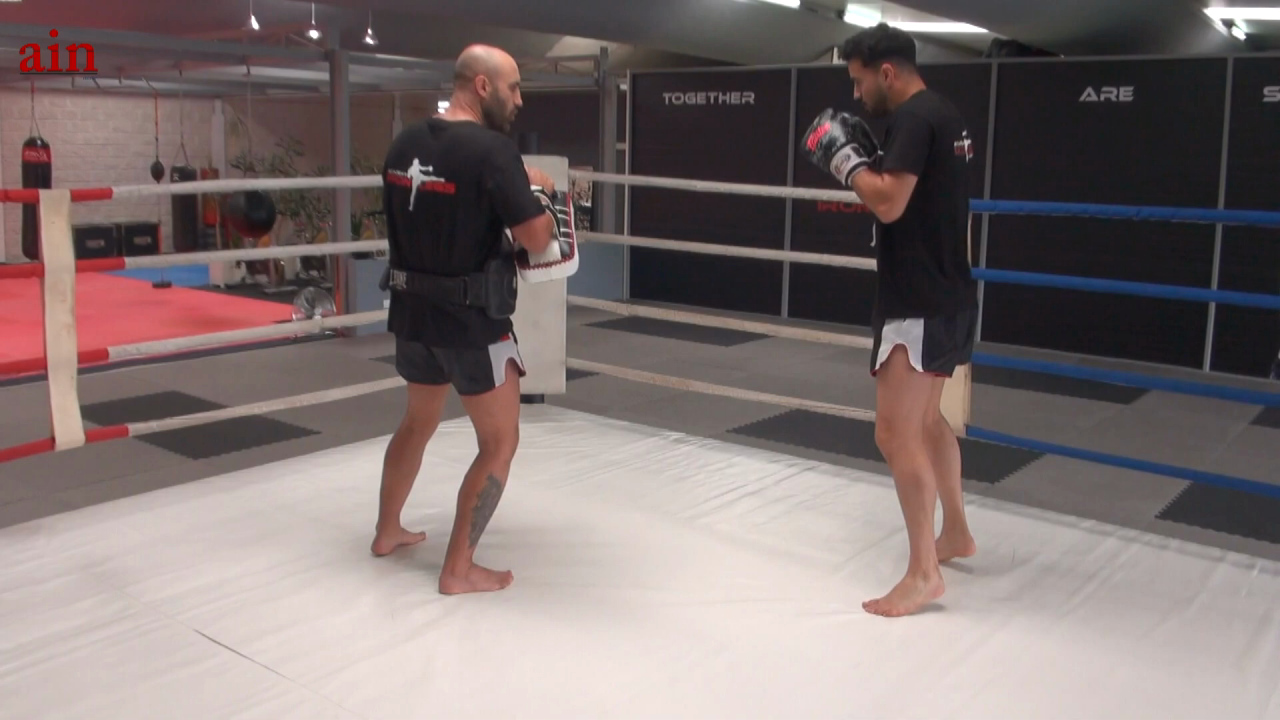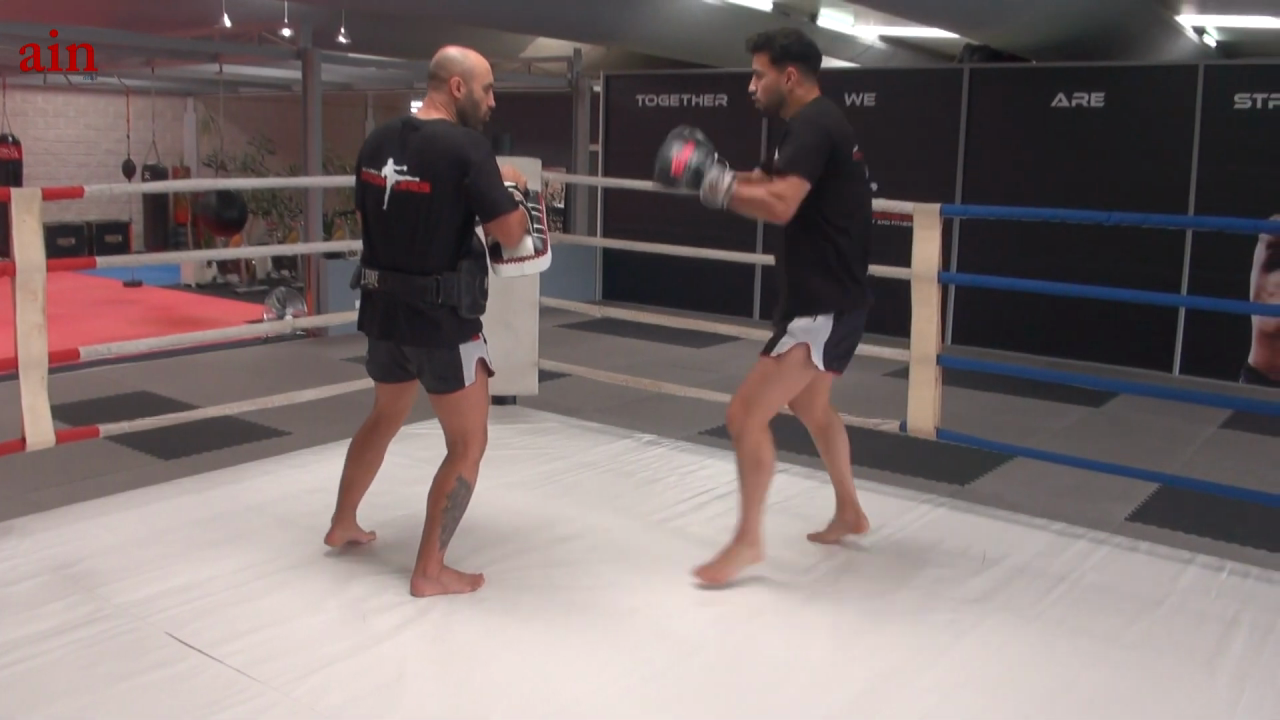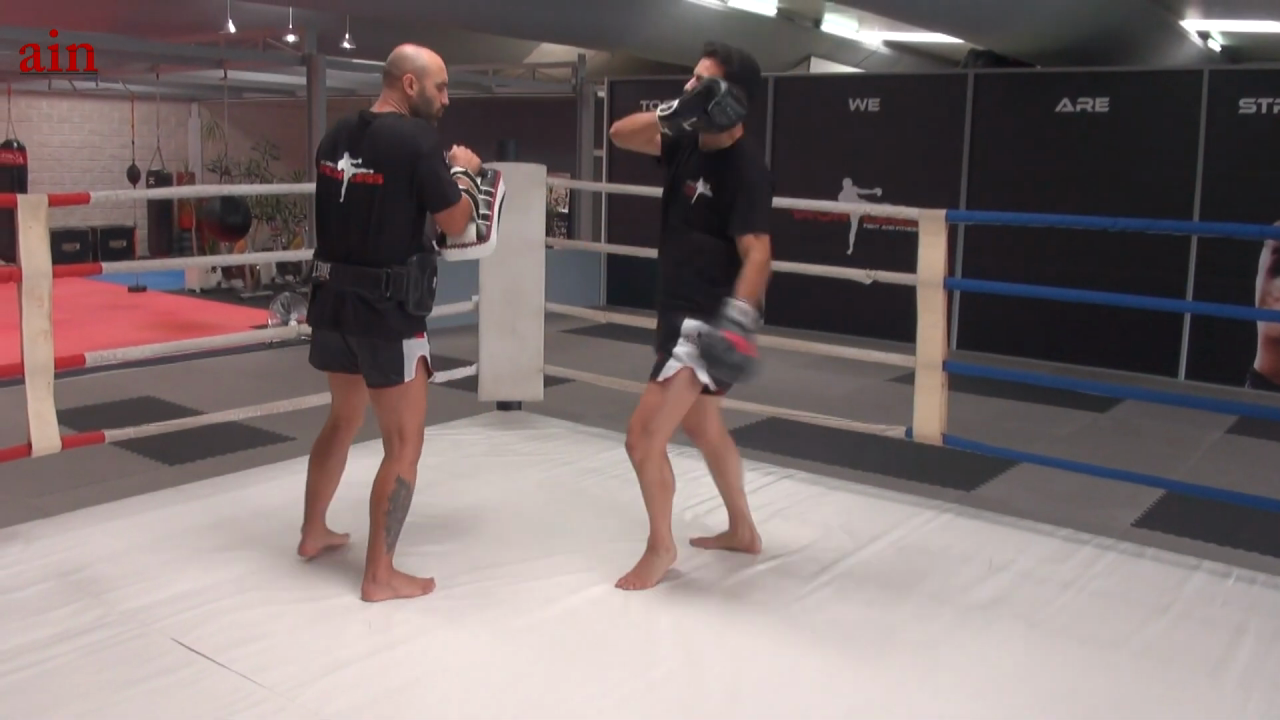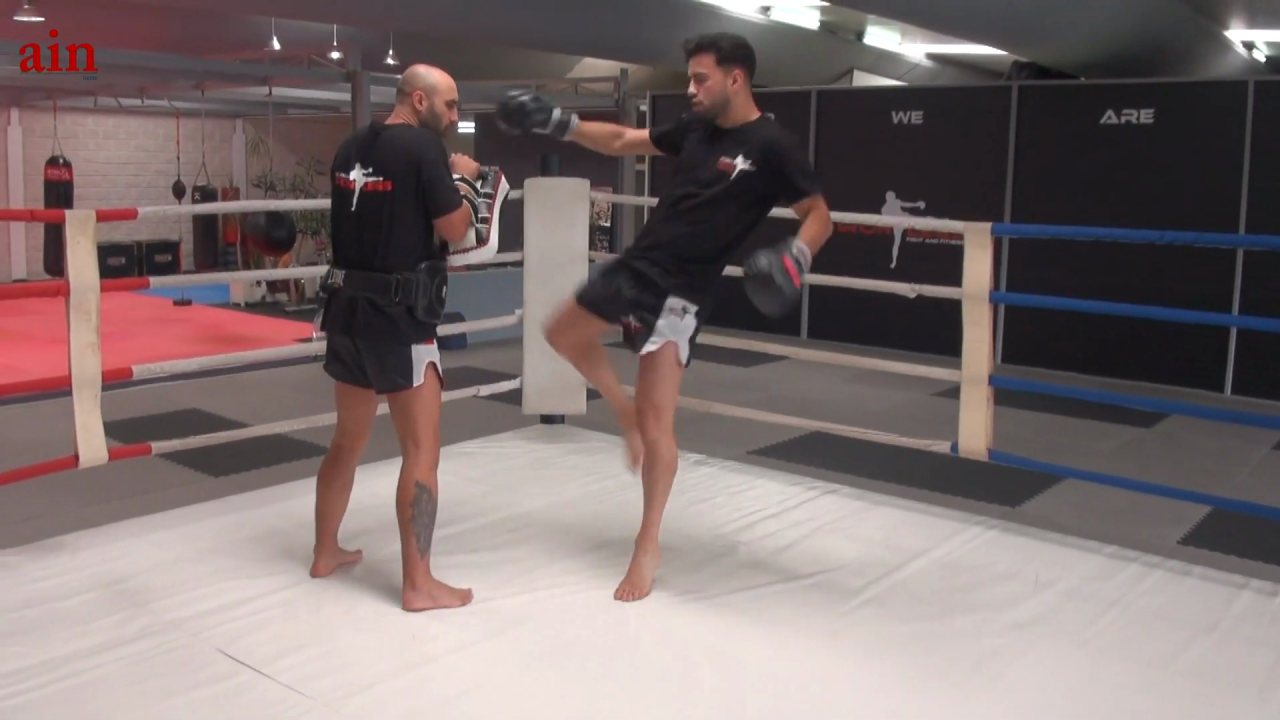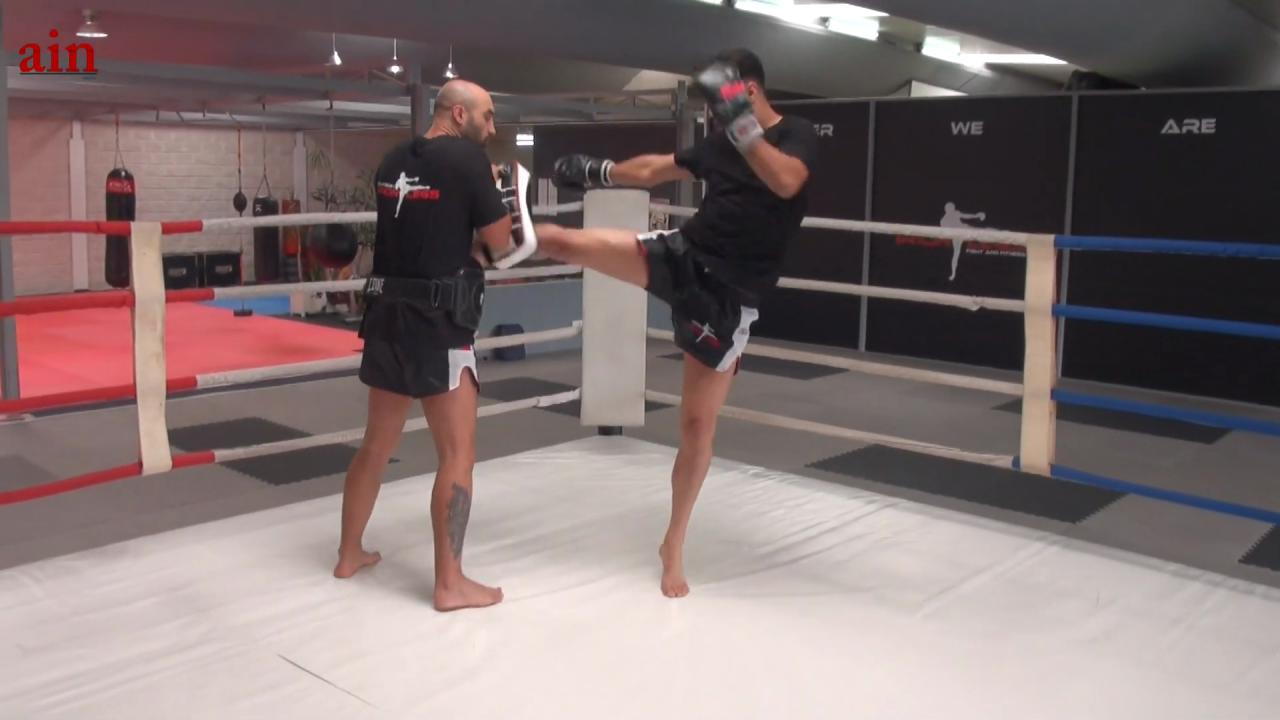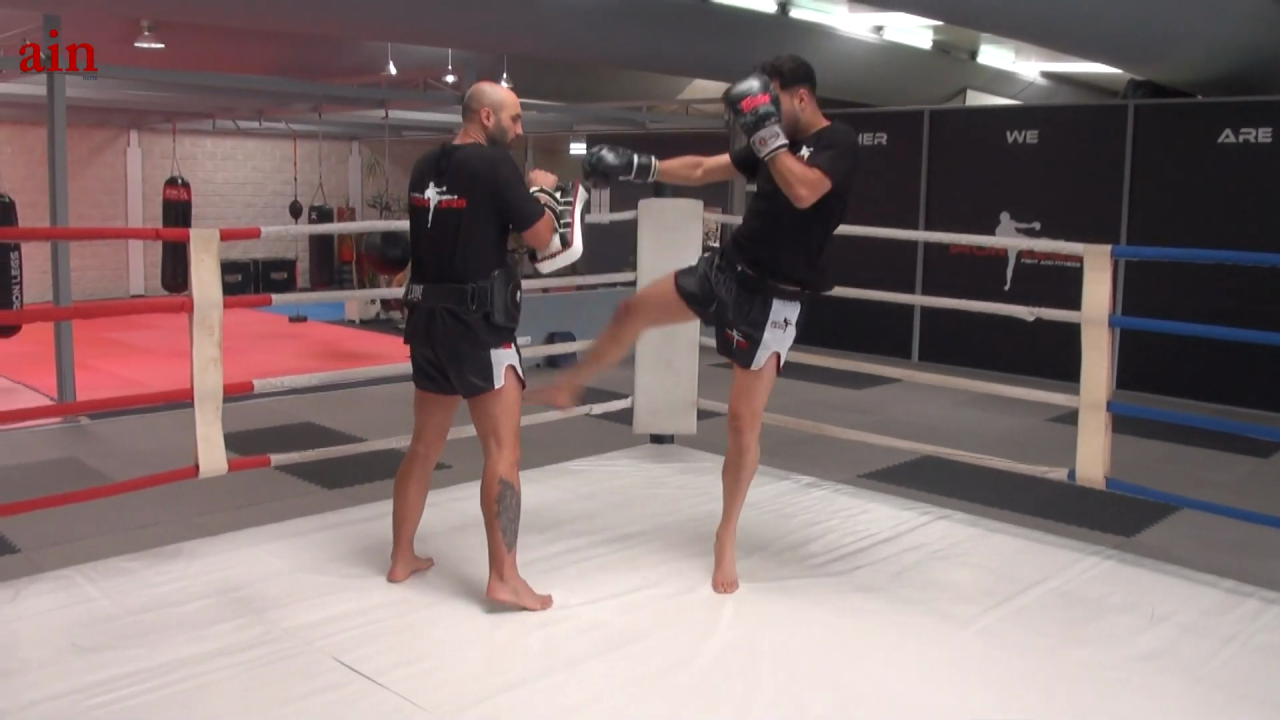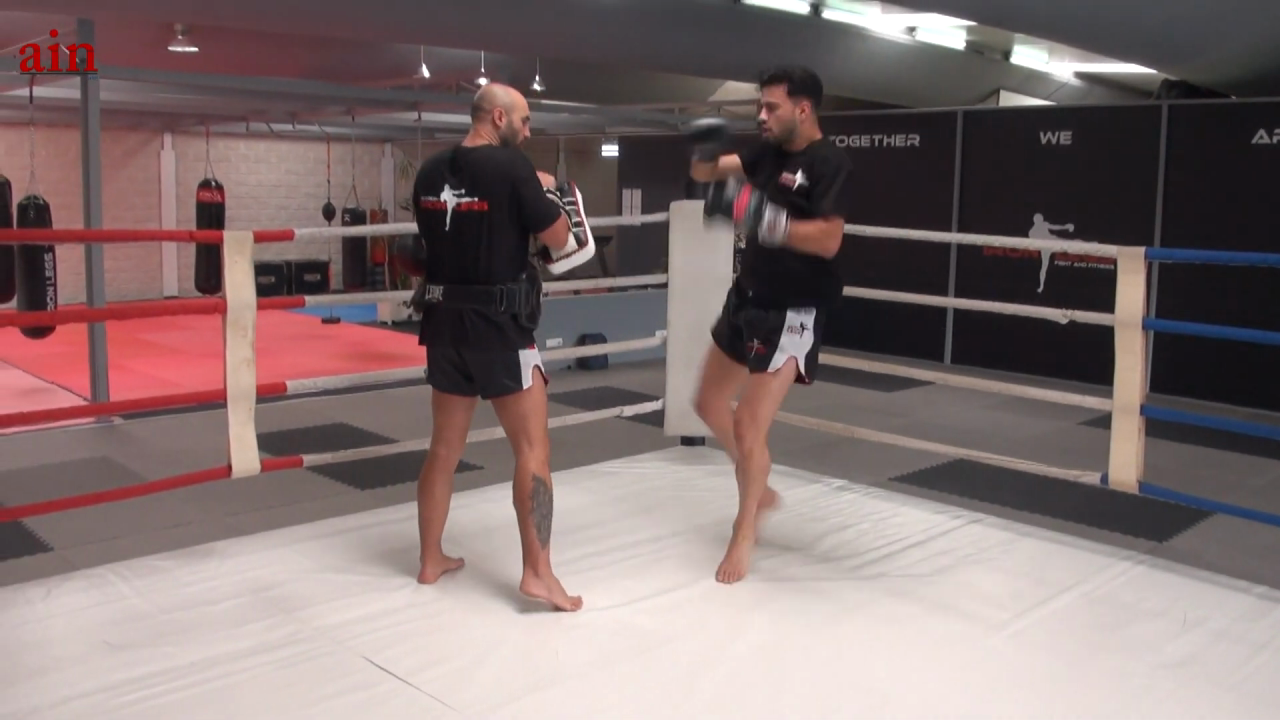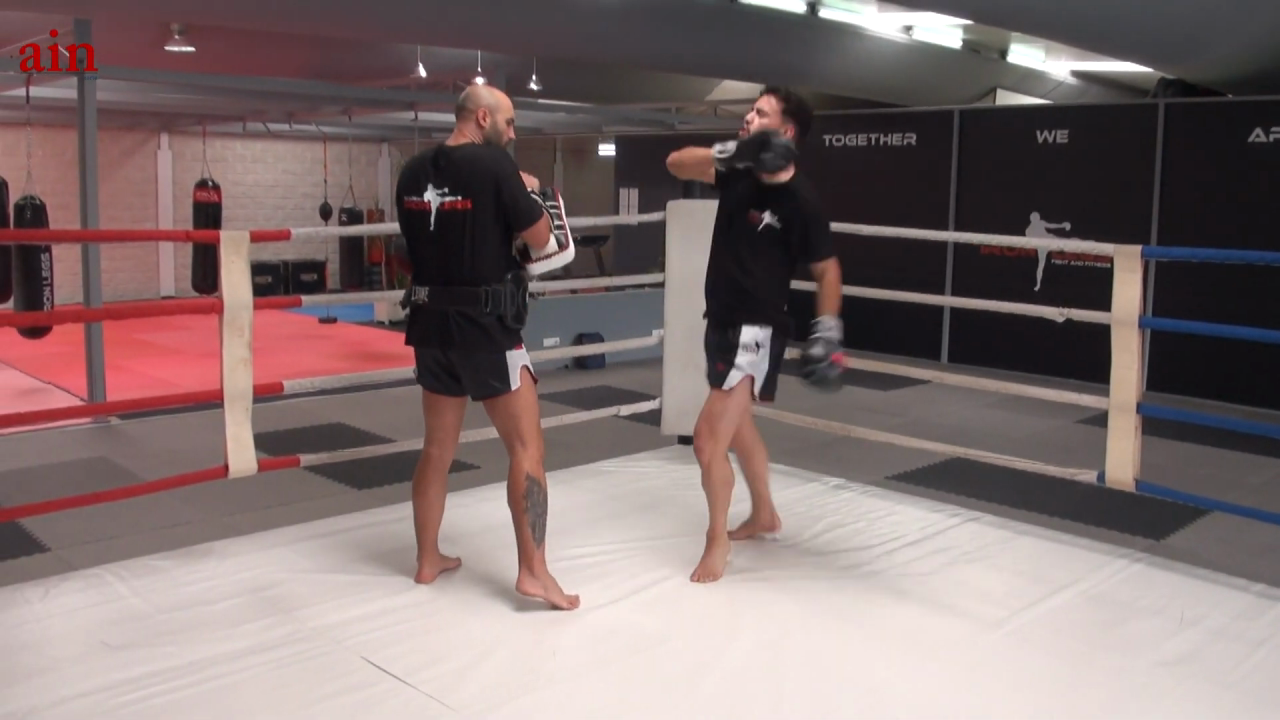
dt=0.7s
person 1, frame 1
left shoulder: (914, 118)
right shoulder: (943, 116)
left elbow: (888, 205)
left wrist: (842, 157)
right wrist: (863, 150)
left hip: (918, 303)
right hip: (945, 296)
left knee: (896, 435)
right knee: (925, 418)
left ankle: (923, 573)
right ankle: (956, 532)
person 1, frame 2
left shoulder: (812, 127)
right shoulder: (819, 122)
left elbow: (778, 206)
right elbow: (770, 183)
left wrist: (707, 178)
right wrist: (715, 172)
left hip: (823, 304)
right hip: (830, 296)
left knee: (744, 416)
right knee: (810, 405)
left ankle: (747, 540)
right ankle: (848, 512)
person 1, frame 3
left shoulder: (744, 171)
right shoulder: (691, 135)
left elbow: (756, 258)
right elbow: (624, 134)
left wrist: (736, 324)
right wrist: (678, 110)
left hip: (705, 322)
right hip: (678, 312)
left knee: (644, 436)
right knee: (704, 428)
left ankle: (661, 547)
right ankle: (742, 529)
person 1, frame 4
left shoulder: (774, 146)
right shoulder: (693, 129)
left elbow: (819, 215)
right elbow: (618, 140)
left wrist: (793, 258)
right wrist: (551, 121)
left hip: (677, 296)
right hip: (634, 266)
left knee: (655, 423)
right knee: (562, 335)
left ankle: (647, 550)
right ankle: (626, 410)
person 1, frame 5
left shoulder: (799, 134)
right shoulder: (723, 143)
left elbow: (784, 181)
right elbow: (661, 167)
left wrist: (739, 121)
right wrist: (595, 171)
left hip: (732, 295)
right hip: (687, 256)
left knee: (699, 426)
right knee: (575, 244)
left ankle: (674, 543)
person 1, frame 6
left shoulder: (837, 143)
right shoulder: (769, 142)
left elbow: (803, 193)
right elbow: (703, 170)
left wrist: (765, 129)
right wrist: (635, 166)
left hip: (771, 300)
right hip: (726, 270)
left knee: (742, 427)
right knee: (634, 312)
left ankle: (725, 542)
right ankle: (568, 386)
person 1, frame 7
left shoulder: (830, 164)
right shoulder: (768, 152)
left elbow: (829, 240)
right elbow: (708, 172)
left wrist: (759, 217)
right wrist: (708, 155)
left hip: (790, 313)
right hip: (749, 295)
left knee: (748, 428)
right knee: (707, 405)
left ankle: (742, 537)
right ankle: (758, 493)
person 1, frame 8
left shoulder: (800, 200)
right shoulder: (741, 168)
left elbow: (828, 273)
right elbow: (676, 163)
left wrist: (827, 339)
right wrist: (732, 151)
left hip: (750, 331)
right hip: (724, 319)
left knee: (707, 443)
right knee: (734, 429)
left ankle: (717, 540)
right ankle: (764, 513)
person 2, frame 1
left shoulder: (406, 142)
right shoulder: (491, 148)
right elbow: (536, 238)
right wrist: (537, 188)
left hip: (412, 310)
right hip: (471, 320)
left knee: (418, 421)
right knee: (499, 443)
left ankle: (388, 530)
right ankle: (458, 569)
person 2, frame 2
left shoulder: (378, 141)
right shoulder: (465, 147)
right elbow: (510, 234)
right wrist: (508, 185)
left hip: (384, 308)
right hip: (441, 317)
left knee: (385, 417)
right knee: (468, 444)
left ankle: (342, 524)
right ankle: (430, 571)
person 2, frame 3
left shoulder: (337, 135)
right shoulder: (417, 139)
right elbow: (456, 222)
right wrist: (460, 169)
left hip: (332, 300)
right hip: (388, 310)
left knee: (343, 420)
right knee: (405, 444)
left ankle: (312, 531)
right ankle: (380, 574)
person 2, frame 4
left shoulder: (351, 149)
right shoulder: (421, 146)
right elbow: (455, 229)
right wrist: (460, 176)
left hip: (349, 309)
right hip: (398, 316)
left knee: (348, 438)
right knee: (422, 451)
left ankle: (326, 551)
right ankle: (419, 584)
person 2, frame 5
left shoulder: (394, 161)
right shoulder: (466, 158)
right elbow: (499, 240)
right wrist: (496, 188)
left hip: (385, 315)
right hip: (436, 322)
left knee: (378, 443)
right knee: (457, 453)
left ankle: (349, 553)
right ankle: (450, 583)
person 2, frame 6
left shoulder: (425, 168)
right shoulder: (493, 162)
right elbow: (541, 238)
right wrist: (540, 189)
left hip: (428, 318)
right hip: (477, 323)
left knee: (425, 444)
right knee: (503, 449)
left ankle: (401, 558)
right ankle: (504, 578)
person 2, frame 7
left shoulder: (431, 171)
right shoulder: (510, 165)
right elbow: (558, 238)
right wrist: (547, 191)
left hip: (445, 321)
right hip: (499, 323)
left knee: (445, 448)
right knee: (533, 448)
left ankle: (431, 559)
right ankle: (538, 573)
person 2, frame 8
left shoulder: (413, 171)
right shoulder: (492, 164)
right elbow: (540, 240)
right wrist: (528, 192)
left hip: (432, 321)
right hip: (485, 325)
left knee: (437, 447)
right knee: (526, 447)
left ankle: (428, 559)
right ankle: (533, 572)
